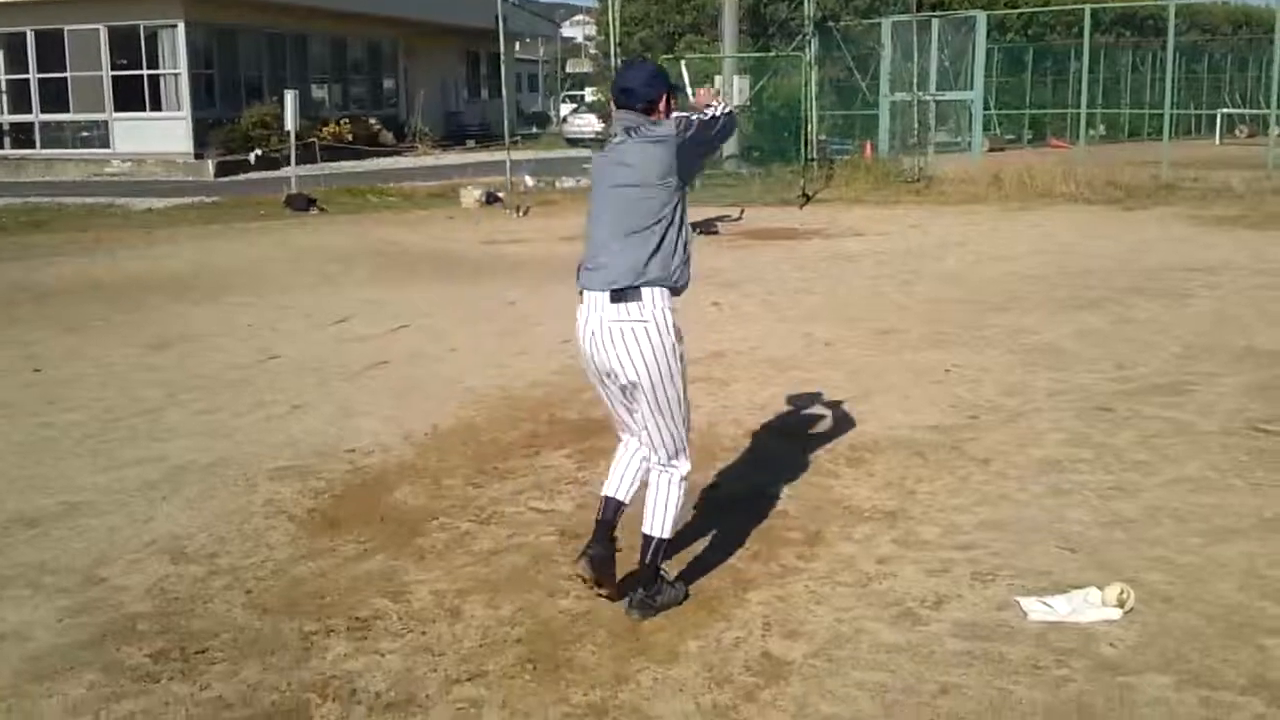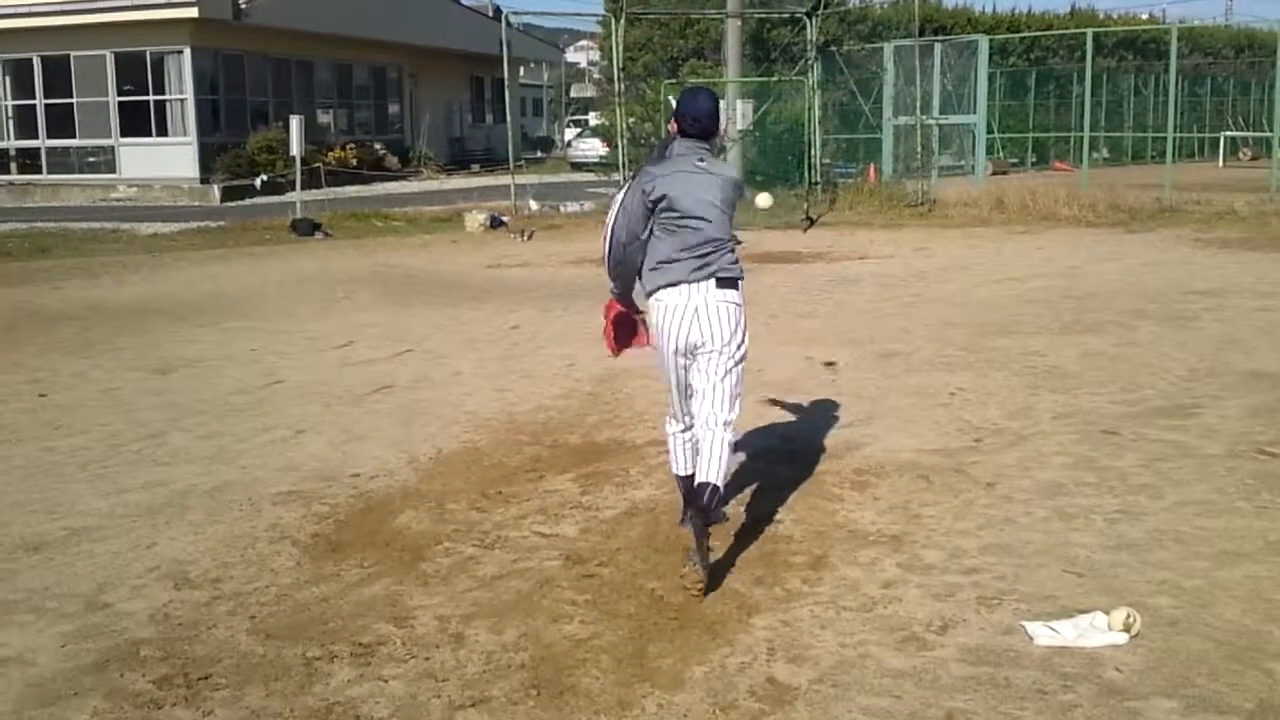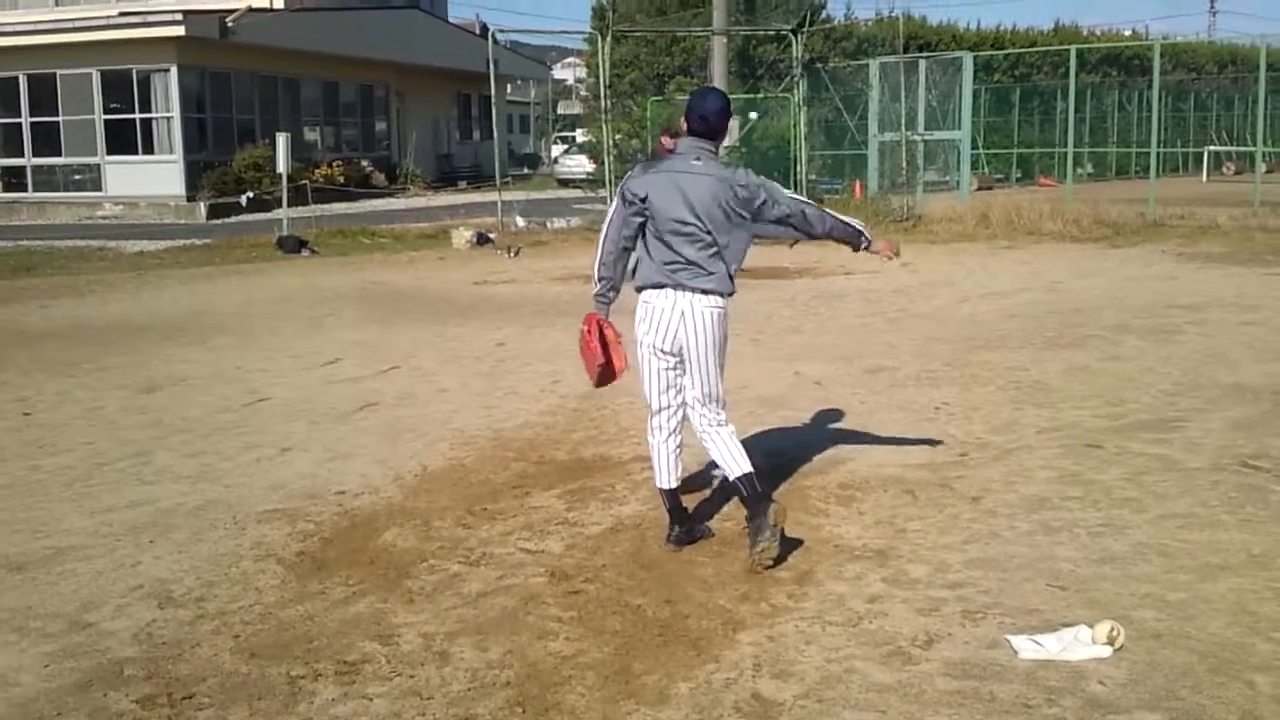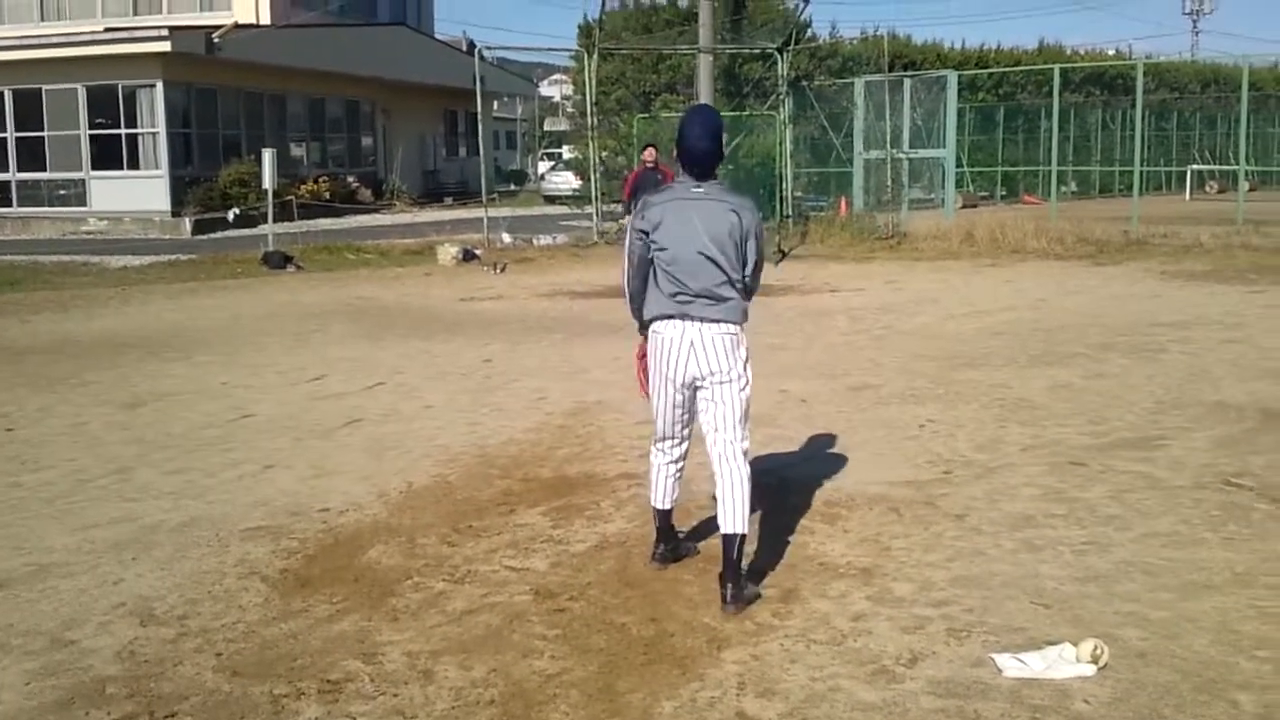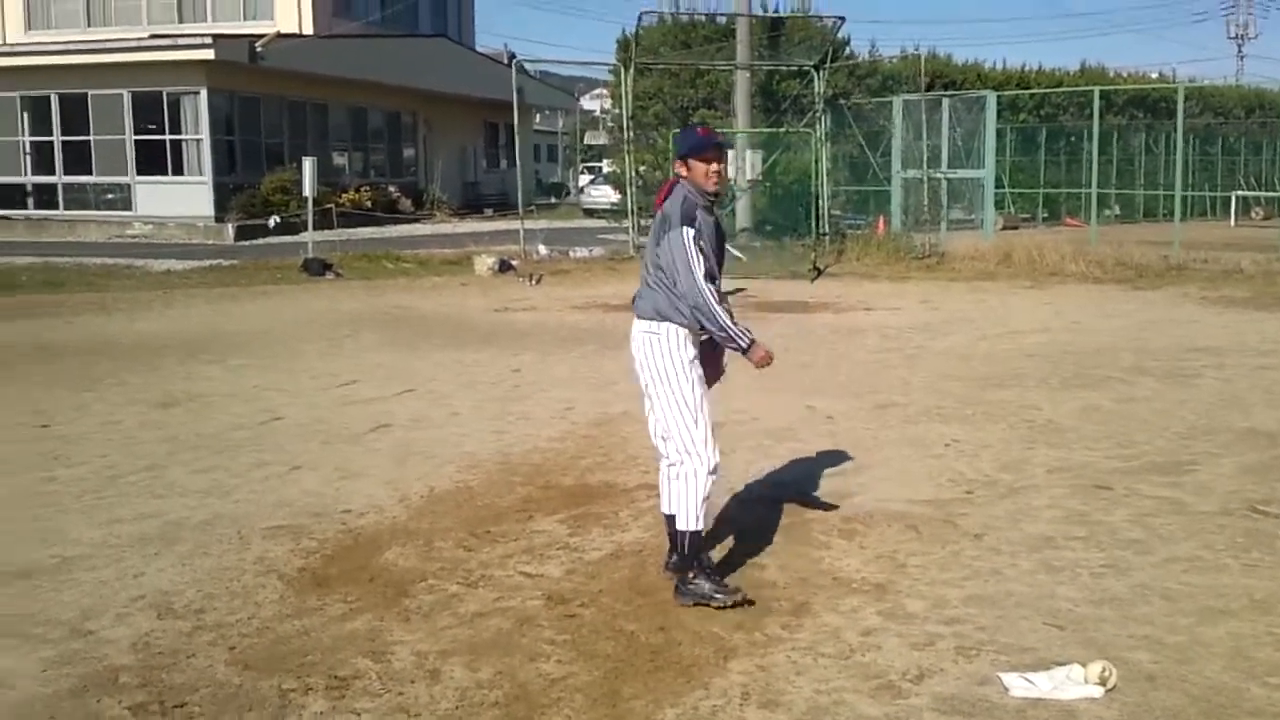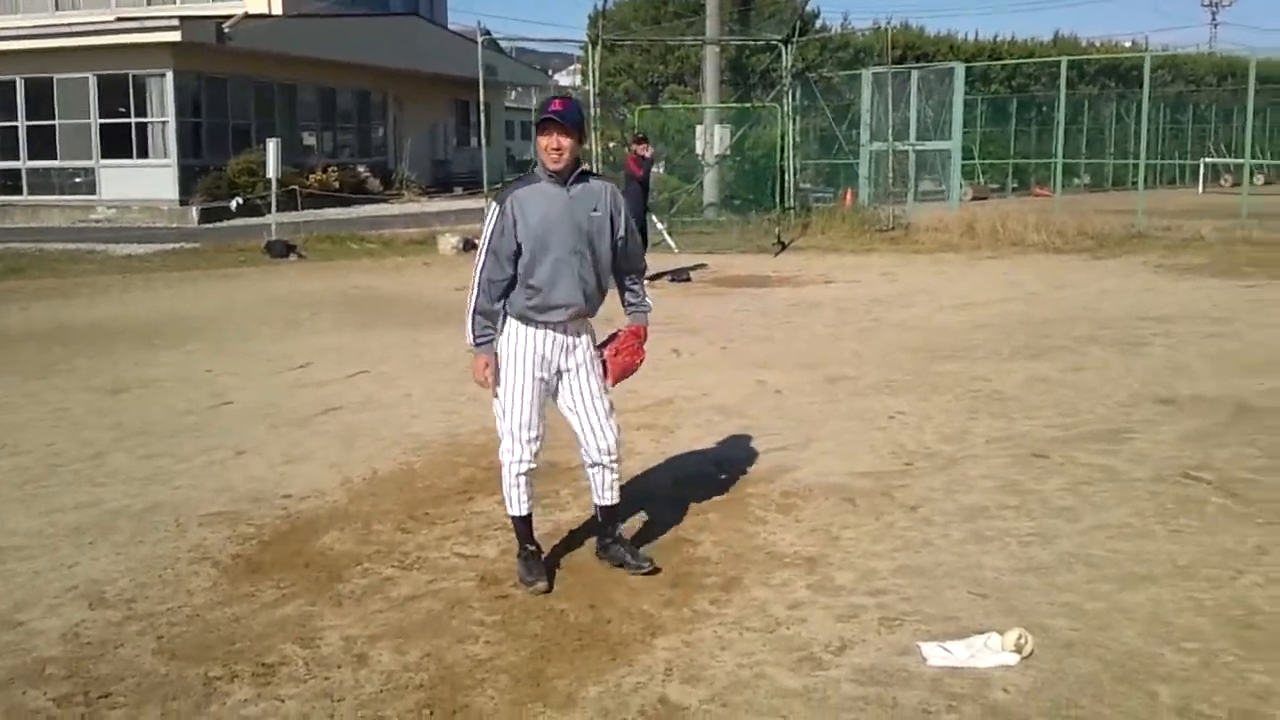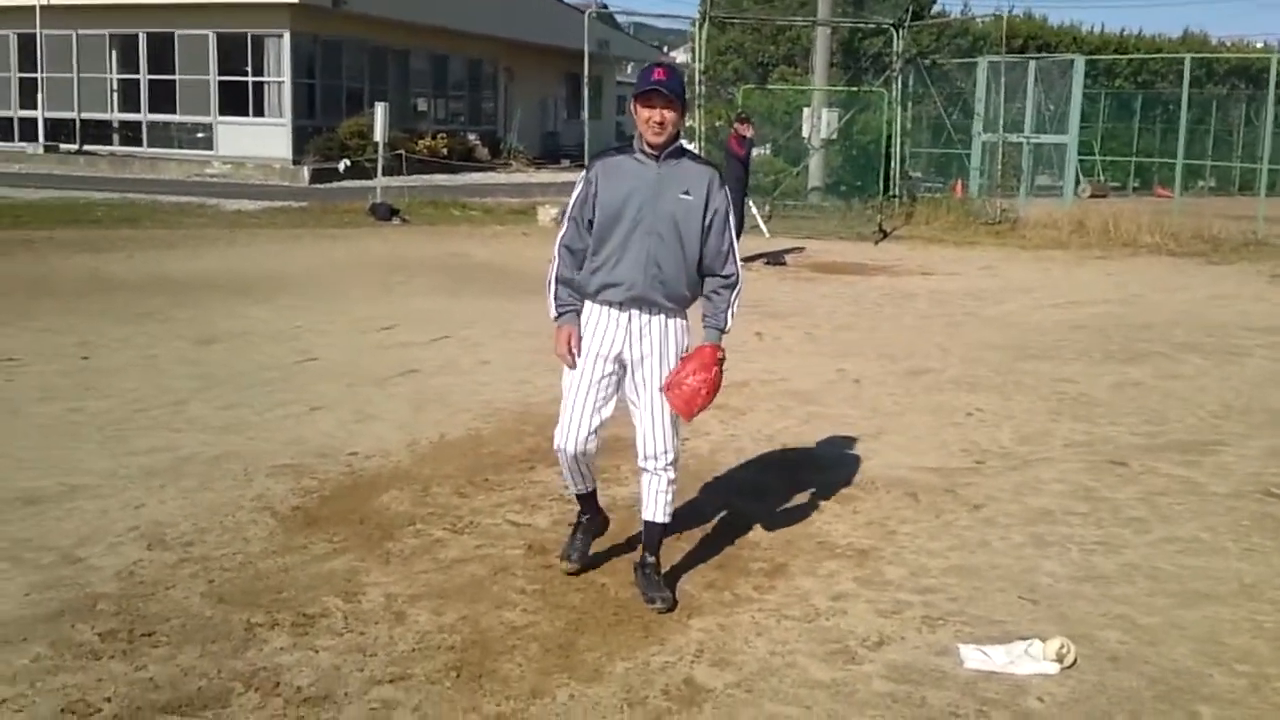
dt=0.7s
person 1, frame 1
left shoulder: (606, 153)
right shoulder: (664, 144)
right elbow: (719, 123)
left wrist: (692, 118)
right wrist: (710, 109)
left hip: (594, 317)
right hip: (642, 318)
left knee: (636, 438)
right knee: (668, 458)
left ankle: (600, 547)
right ankle: (648, 583)
person 1, frame 2
left shoulder: (650, 179)
right shoulder: (728, 179)
left elbow: (621, 244)
left wrist: (624, 295)
left hip: (669, 305)
right hip: (721, 303)
left knee: (682, 417)
right knee: (716, 425)
left ankle: (694, 506)
right ankle: (701, 521)
person 1, frame 3
left shoulder: (645, 176)
right shoulder: (739, 184)
left elbow: (614, 245)
right elbow: (805, 215)
left wrist: (601, 305)
right wrist: (863, 237)
left hip: (656, 307)
right hip: (708, 309)
left knee: (663, 420)
right knee: (710, 416)
left ankle: (679, 521)
right ankle: (758, 504)
person 1, frame 4
left shoulder: (651, 208)
right shoulder: (743, 211)
left elbow: (635, 281)
right elbow: (749, 282)
left wrist: (649, 329)
left hip: (666, 337)
right hip: (723, 340)
left knee: (667, 447)
right knee: (730, 457)
left ankle: (665, 541)
right ankle: (732, 580)
person 1, frame 5
left shoulder: (704, 211)
right shoulder: (685, 216)
right elbow: (697, 292)
left wrist: (725, 339)
right wrist: (744, 341)
left hip: (678, 341)
right hip: (666, 340)
left knee: (679, 454)
right knee: (697, 456)
left ankle: (682, 549)
right ankle: (689, 571)
person 1, frame 6
left shoulder: (604, 195)
right shoulder: (514, 200)
left elbow: (628, 261)
right elbow: (490, 275)
left wrist: (637, 315)
right wrist: (482, 344)
left hip: (577, 336)
right hip: (524, 337)
left knee: (603, 442)
right knee: (519, 450)
left ankle: (608, 538)
right ankle: (528, 549)
person 1, frame 7
left shoulder: (704, 180)
right shoulder: (603, 170)
left elbow: (721, 264)
right elbow: (570, 246)
left wrist: (713, 333)
right wrist: (564, 314)
left hip: (663, 327)
right hip: (598, 319)
left knee: (658, 453)
right knee: (572, 438)
left ankle: (648, 562)
right ankle: (589, 517)
